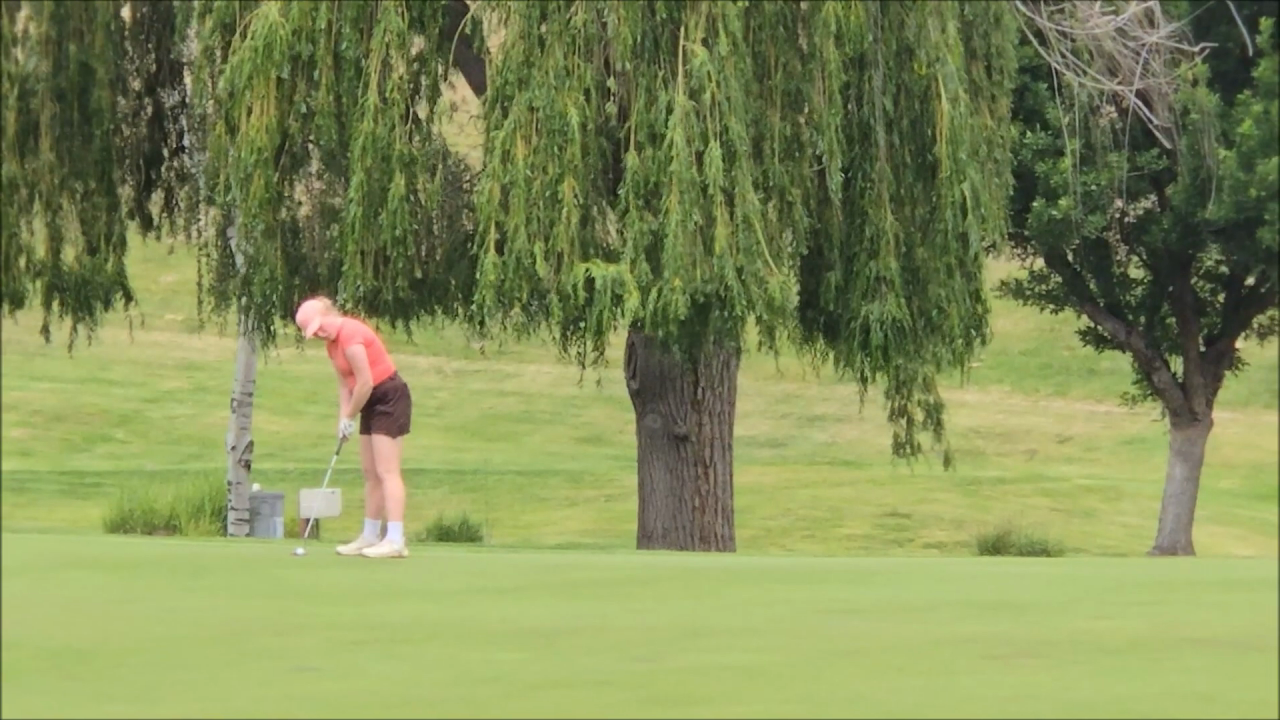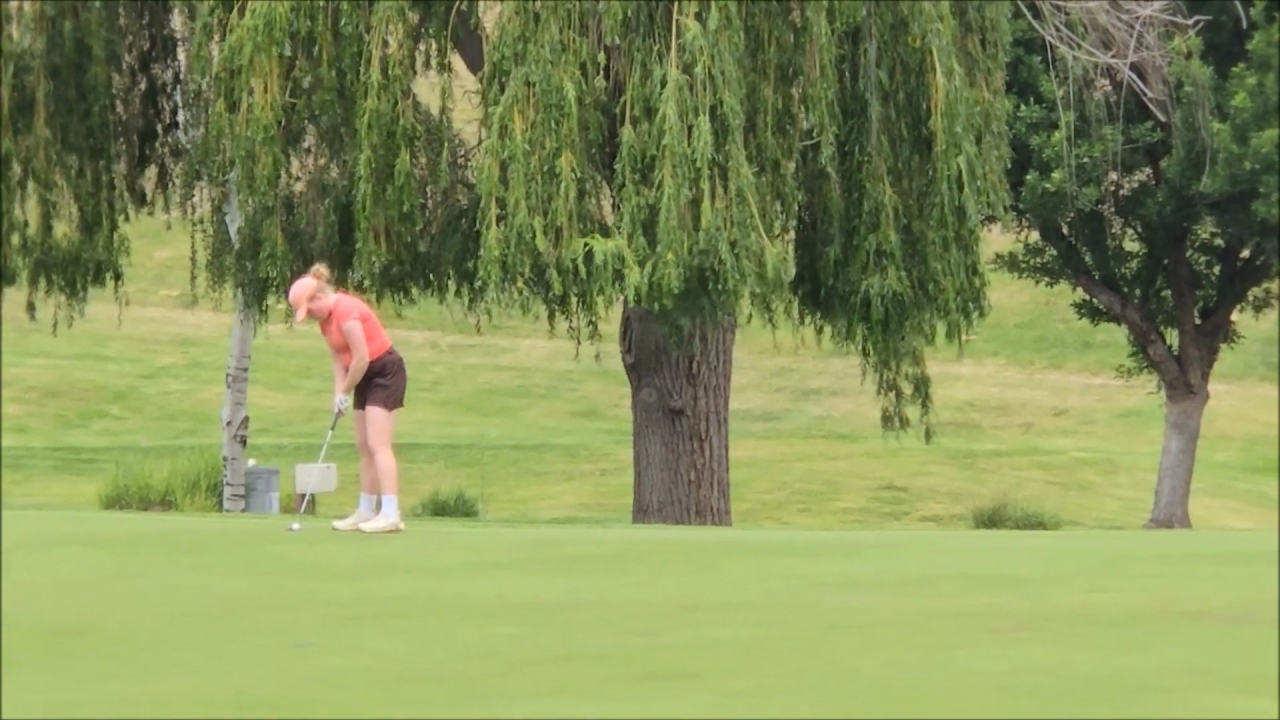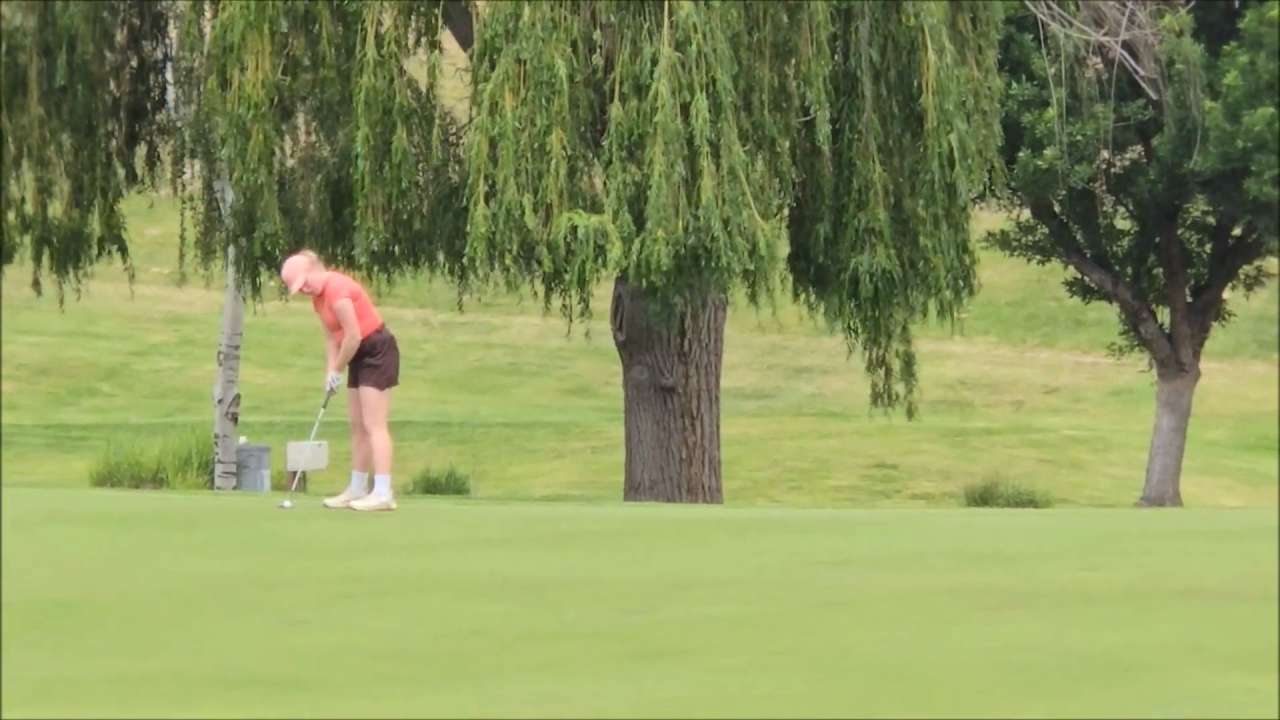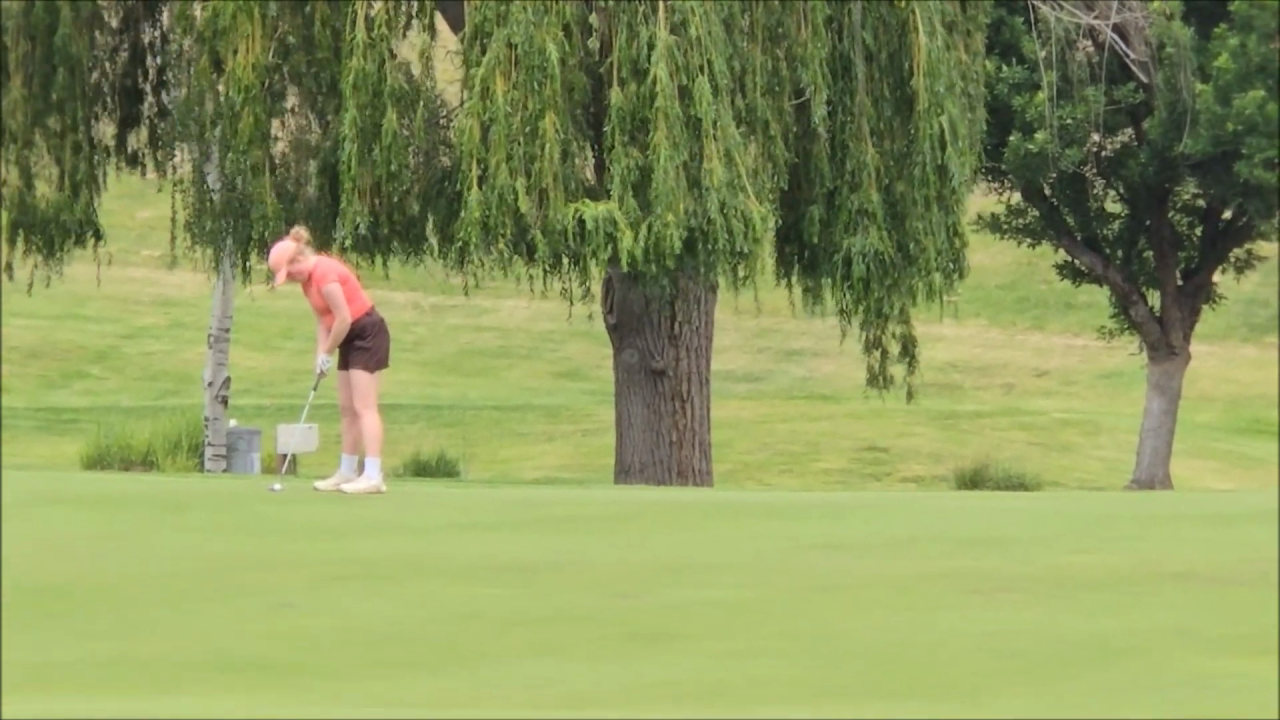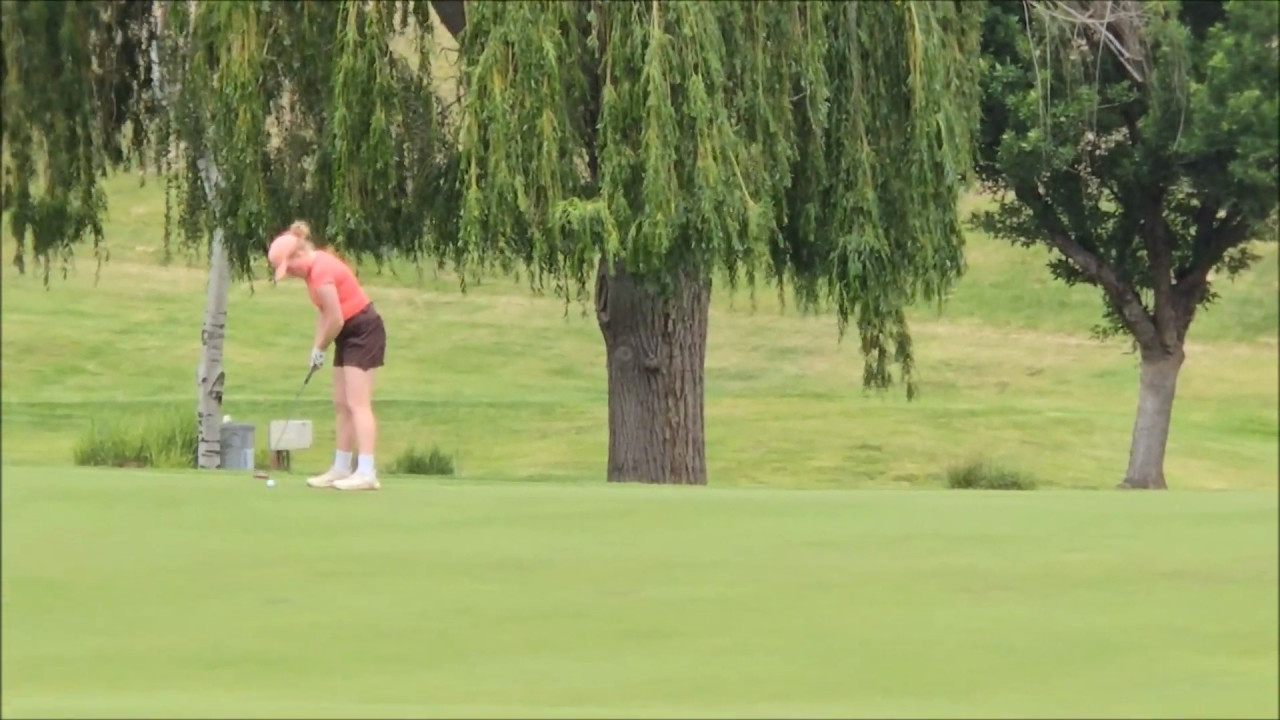
dt=1s
person 1, frame 1
left shoulder: (350, 334)
right shoulder: (333, 342)
left elbow: (365, 382)
right elbow: (345, 383)
left wrist: (349, 416)
right wrist: (343, 418)
left hip: (389, 399)
right hip: (372, 403)
left knee: (386, 471)
right knee: (370, 473)
left ankle: (396, 540)
right ankle: (370, 536)
person 1, frame 2
left shoulder: (345, 310)
right shoulder: (326, 319)
left elbow: (361, 357)
right elbow: (339, 359)
left wrist: (345, 392)
right wrist: (339, 394)
left hip: (385, 373)
right hip: (366, 378)
left knee: (378, 444)
right knee: (364, 448)
left ankle: (391, 514)
right ankle: (366, 511)
person 1, frame 3
left shoulder: (336, 288)
right shoulder: (319, 297)
left elbow: (353, 335)
right elbow: (333, 336)
left wrist: (336, 369)
right wrist: (331, 371)
left hip: (377, 352)
right hip: (360, 356)
left knee: (373, 424)
right knee: (358, 426)
left ankle: (383, 493)
right ankle: (357, 489)
person 1, frame 4
left shoulder: (324, 273)
right shoulder: (308, 279)
left elbow: (343, 319)
right elbow: (323, 320)
left wrist: (327, 353)
right wrist: (321, 355)
left hip: (368, 335)
right hip: (350, 340)
left knee: (364, 407)
right knee: (347, 409)
left ankle: (373, 476)
right ankle: (347, 472)
person 1, frame 5
left shoulder: (322, 270)
right shoulder: (310, 272)
left elbow: (336, 318)
right elbow: (326, 313)
left wrist: (319, 346)
right wrist: (318, 346)
left hip: (363, 332)
right hip: (347, 336)
left knee: (357, 404)
right knee: (341, 405)
left ankle: (366, 473)
right ankle: (341, 468)
